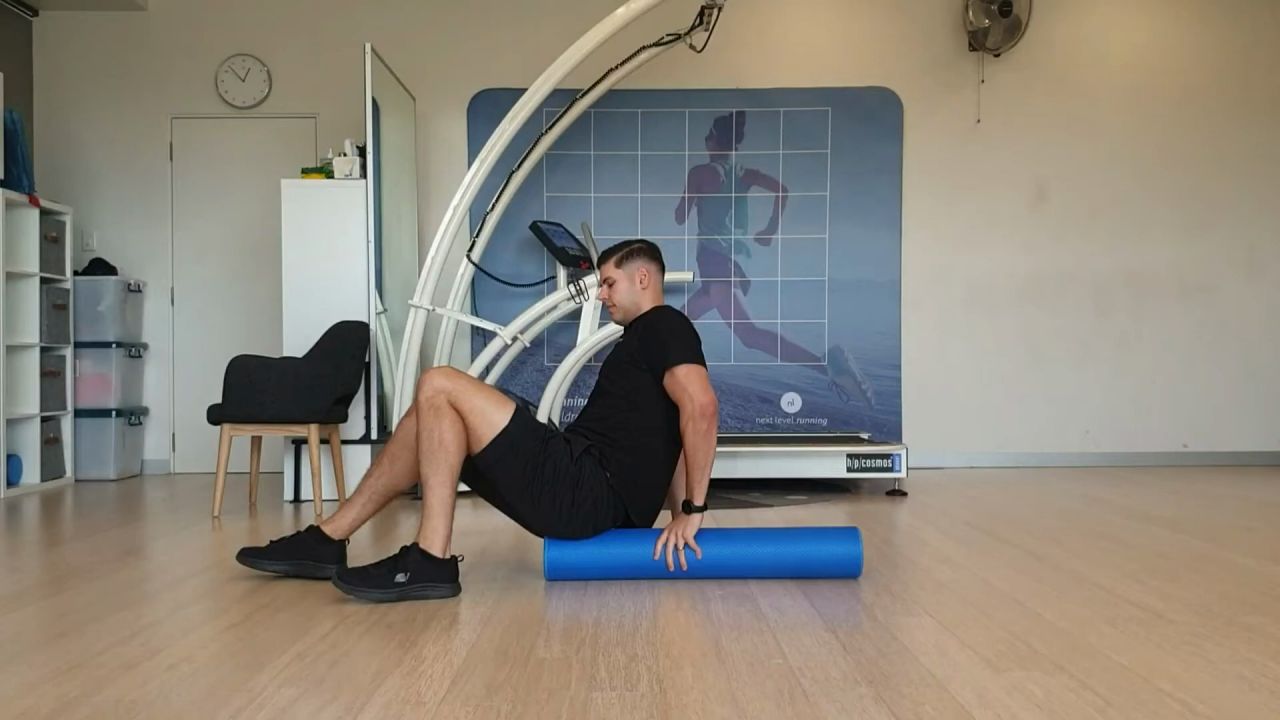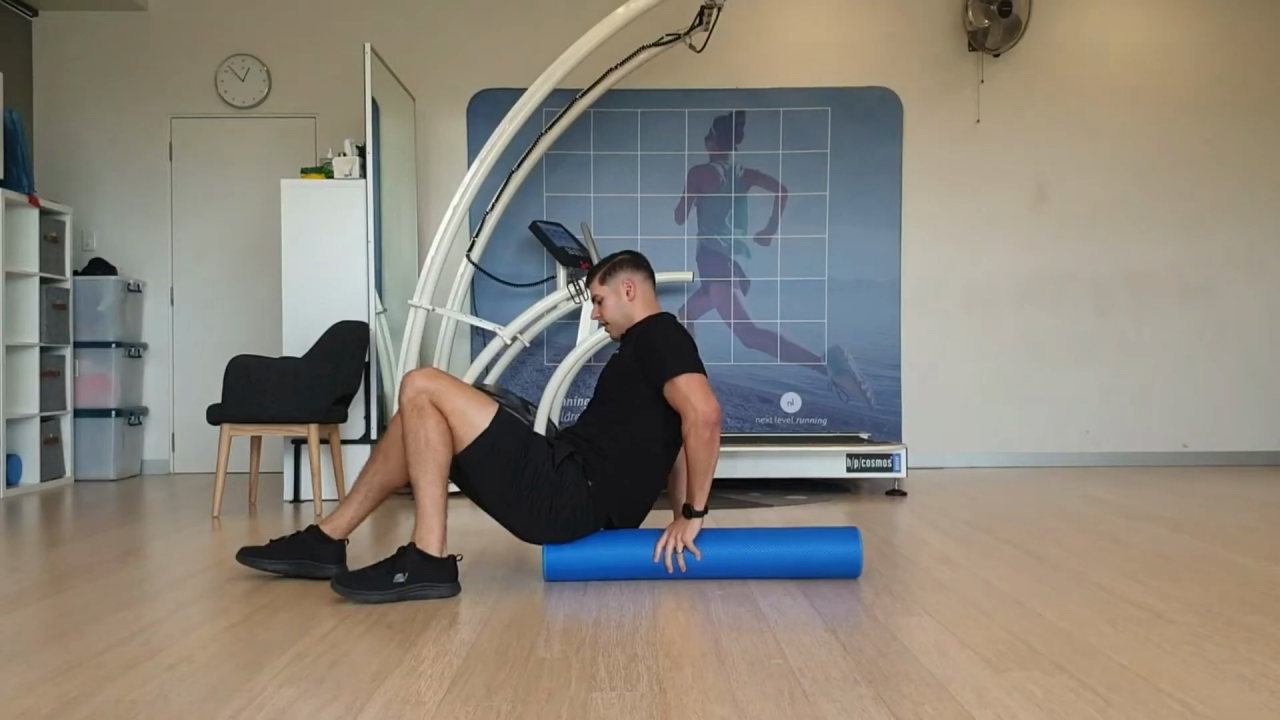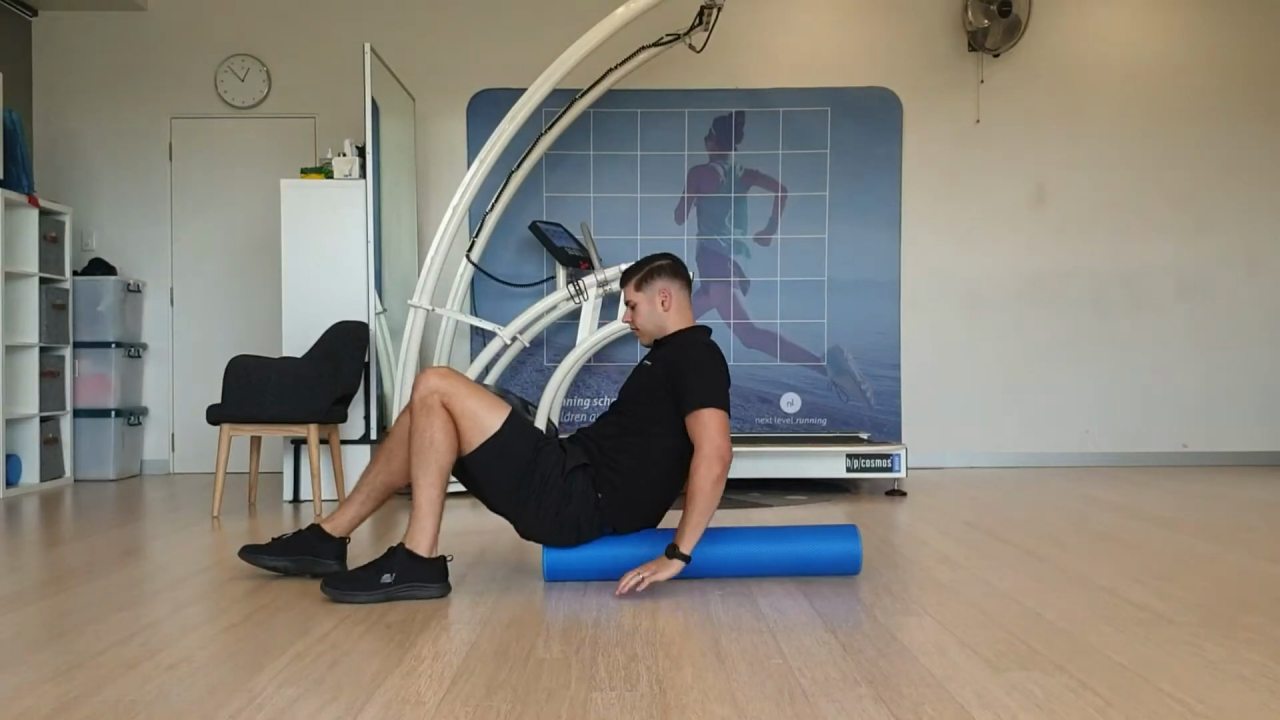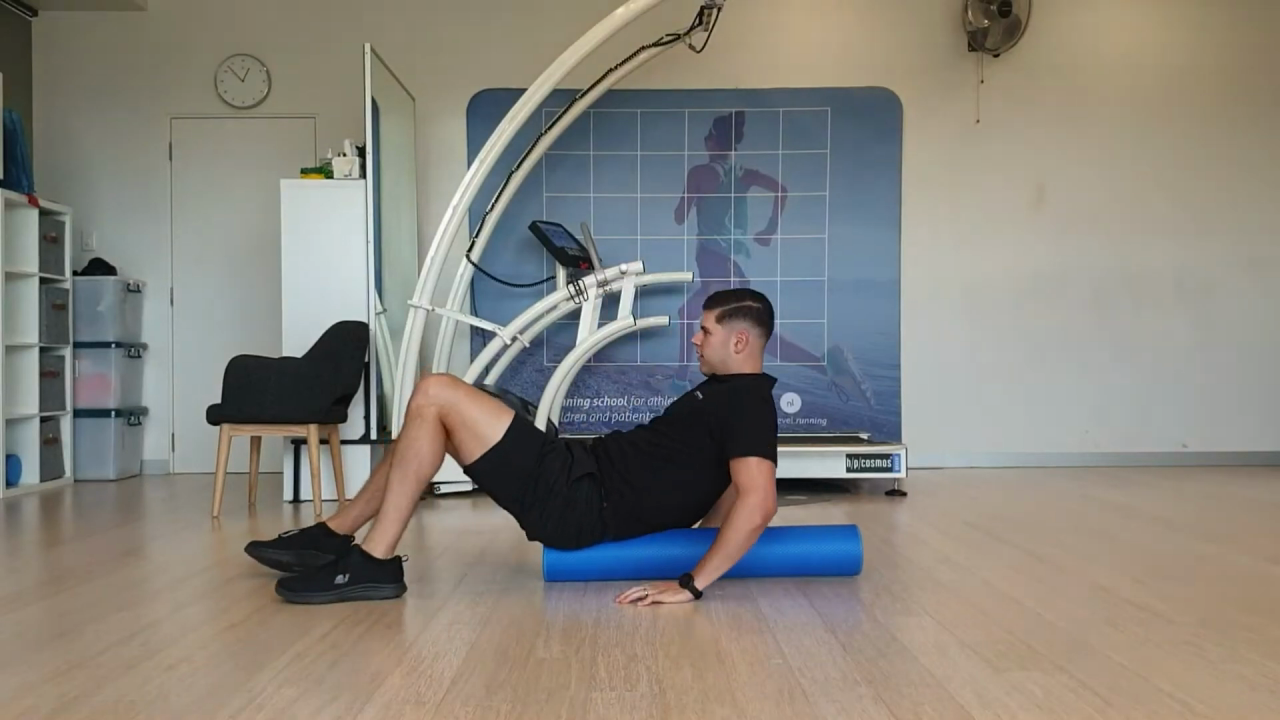
dt=0.4s
person 1, frame 1
left shoulder: (663, 325)
right shoulder: (650, 337)
left elbow: (701, 407)
right elbow: (664, 437)
left wrist: (693, 510)
right wrist: (677, 515)
left hip: (582, 493)
right hip: (581, 488)
left knee: (439, 388)
right knee: (429, 421)
left ankle: (432, 561)
right ankle: (327, 541)
person 1, frame 2
left shoulder: (659, 335)
right shoulder: (652, 345)
left elbow: (703, 416)
right elbow: (673, 436)
left wrist: (693, 515)
right wrist: (679, 514)
left hip: (563, 494)
right hip: (572, 488)
left knee: (421, 388)
right knee: (418, 419)
left ankle: (430, 561)
right ankle: (326, 540)
person 1, frame 3
left shoulder: (693, 355)
right shoulder: (681, 355)
left elbow: (714, 452)
right elbow: (692, 453)
left wrist: (678, 554)
left hip: (572, 501)
right hip: (575, 485)
left knee: (434, 388)
right knee: (425, 414)
left ankle: (420, 560)
right ankle: (326, 539)
person 1, frame 4
left shoulder: (745, 403)
right shoulder: (733, 395)
left elbow: (758, 502)
right elbow: (737, 493)
left wrist: (691, 584)
left hip: (576, 503)
right hip: (586, 474)
left knee: (435, 395)
right knee: (432, 414)
left ankle: (374, 562)
right ankle: (334, 536)
person 2, frame 1
left shoulder: (700, 172)
right shoulder: (745, 174)
left elbow: (680, 218)
right elbow: (781, 189)
left wrist: (686, 196)
right wrist: (771, 229)
left hip: (715, 260)
right hip: (735, 261)
left knee: (749, 333)
right knee: (686, 315)
left ankle: (825, 364)
person 2, frame 2
left shoulder: (700, 173)
right shoulder: (745, 174)
left elbow: (680, 218)
right elbow: (781, 189)
left wrist: (687, 196)
right wrist: (771, 229)
left hip: (714, 260)
right hip: (736, 260)
left knee: (748, 333)
right knee: (686, 315)
left ankle: (826, 365)
person 2, frame 3
left shoulder: (700, 173)
right shoulder: (744, 174)
left elbow: (680, 218)
right elbow: (781, 190)
left wrist: (687, 197)
right wrist: (770, 229)
left hip: (714, 260)
right hip: (735, 261)
left knee: (748, 333)
left ankle: (825, 364)
person 2, frame 4
left shoulder: (700, 173)
right shoulder: (745, 173)
left elbow: (680, 218)
right elbow: (780, 189)
left wrist: (686, 197)
right wrist: (770, 230)
left hip: (714, 260)
right hip: (735, 261)
right knee: (687, 314)
left ankle: (825, 364)
right ankle: (681, 381)
